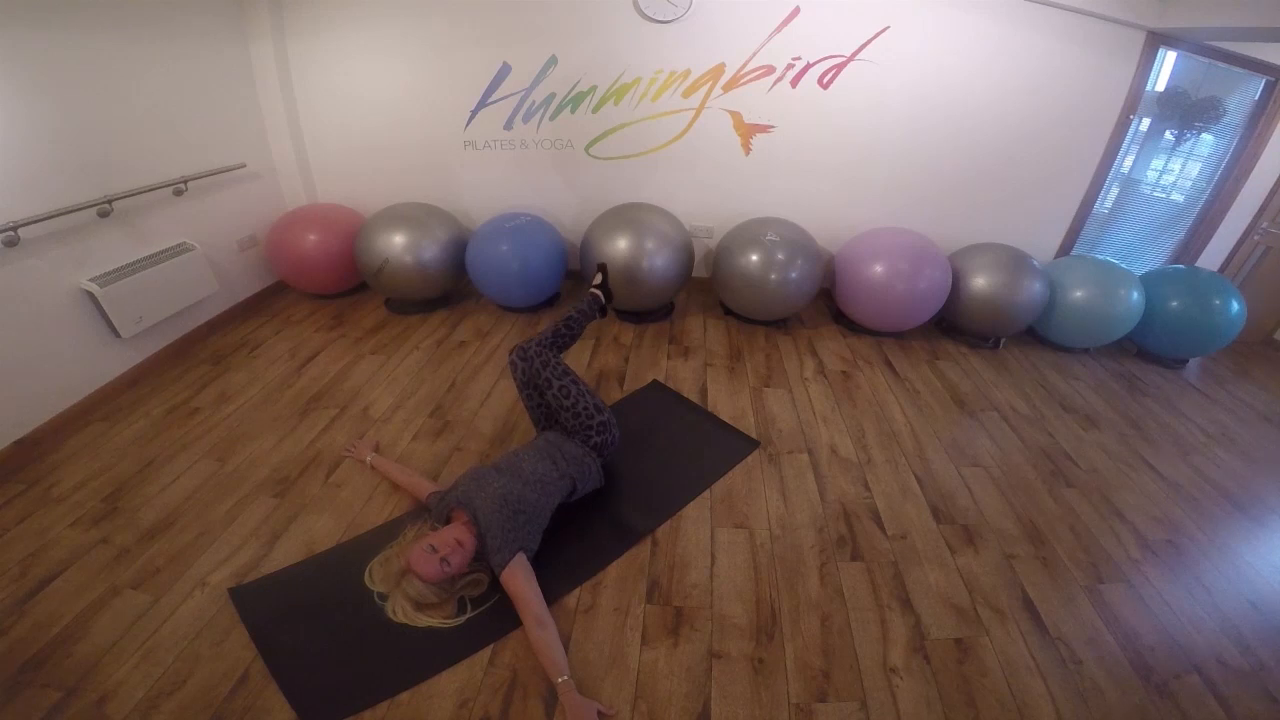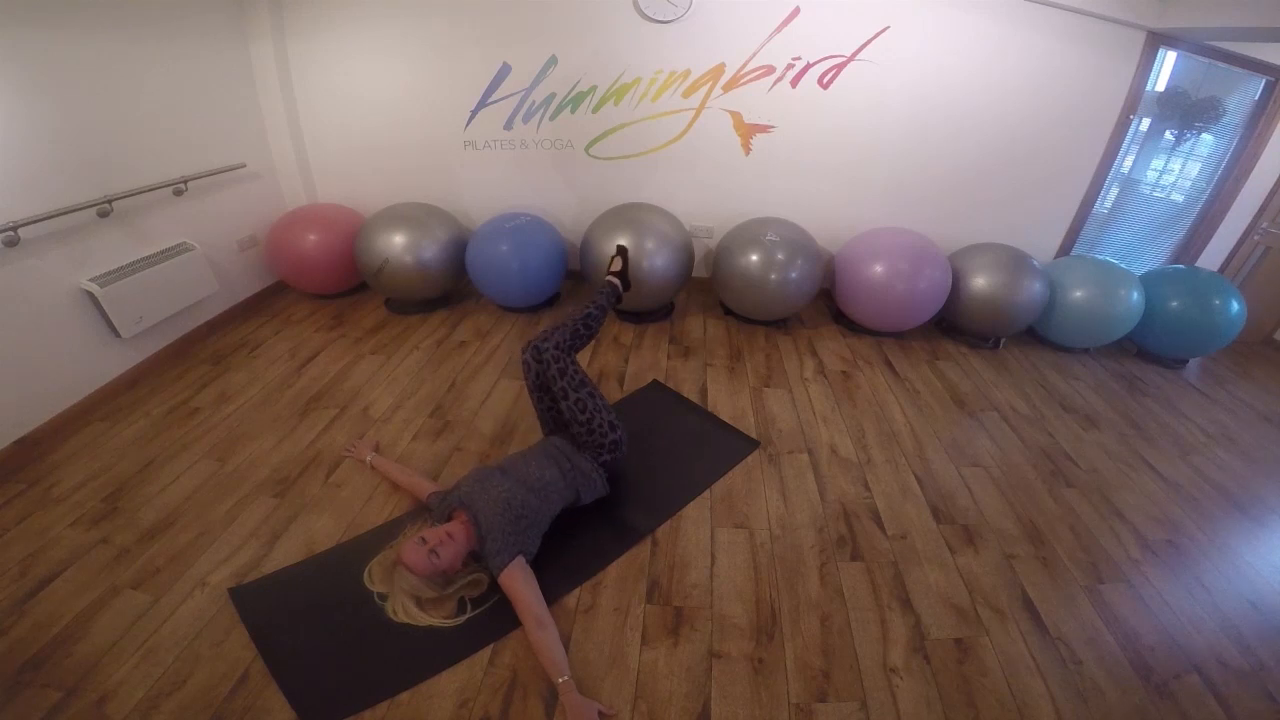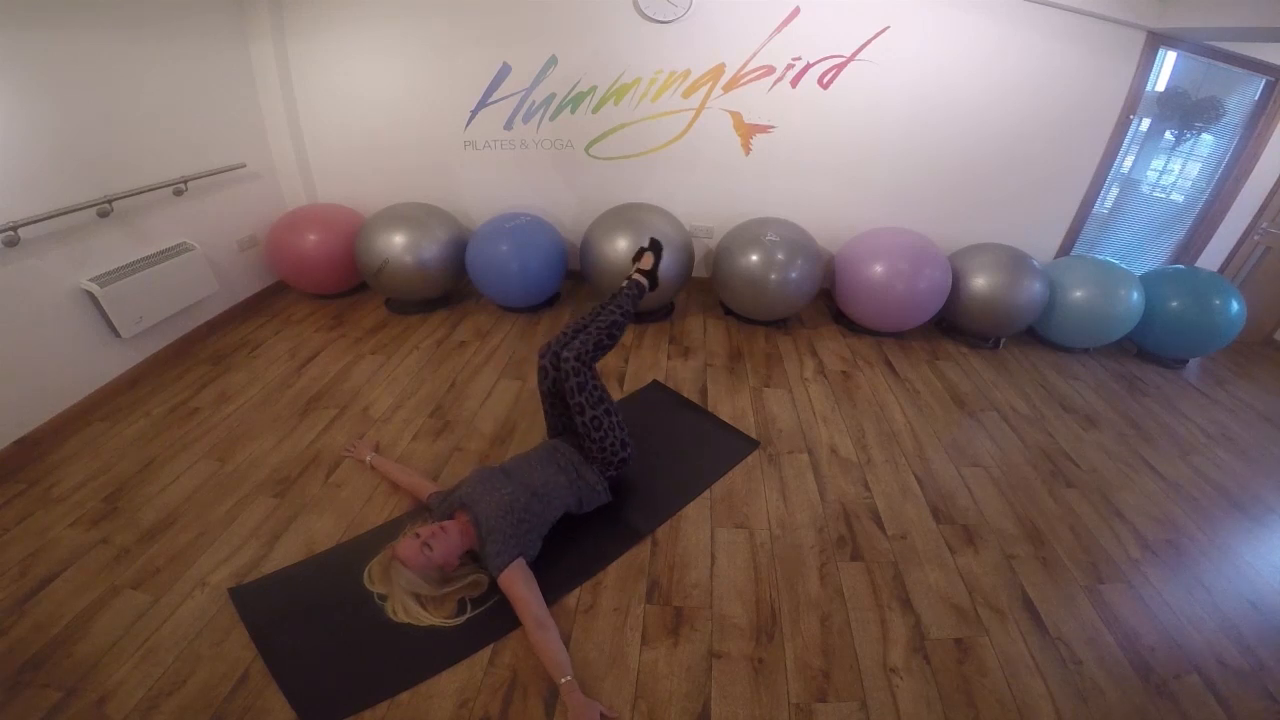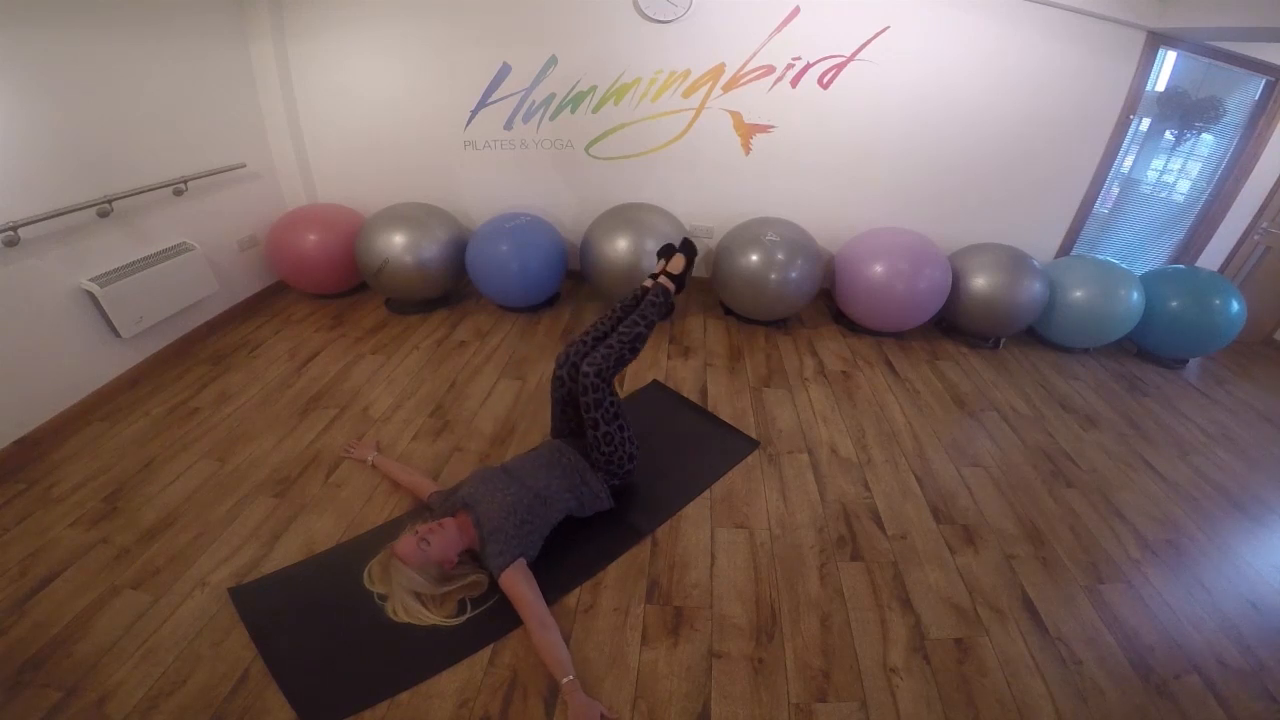
dt=0.4s
person 1, frame 1
left shoulder: (444, 508)
right shoulder: (497, 546)
left elbow: (411, 477)
right elbow: (537, 621)
left wrist: (370, 456)
left hip: (551, 444)
right hip: (585, 449)
left knee: (524, 355)
left ankle: (597, 297)
right ankle: (597, 298)
person 1, frame 2
left shoulder: (446, 508)
right shoulder: (496, 549)
left elbow: (413, 478)
right elbow: (537, 622)
left wrist: (370, 456)
left hip: (556, 448)
right hip: (590, 459)
left knee: (539, 352)
right knee: (548, 353)
left ankle: (613, 285)
right ankle: (613, 285)
person 1, frame 3
left shoulder: (449, 508)
right shoulder: (496, 550)
left elbow: (414, 478)
right elbow: (538, 623)
left wrist: (371, 456)
left hip: (560, 450)
right hip: (595, 469)
left knee: (555, 356)
right knee: (570, 360)
left ankle: (636, 281)
right ankle: (638, 283)
person 1, frame 4
left shoulder: (449, 507)
right shoulder: (496, 550)
left elbow: (414, 477)
right elbow: (540, 623)
left wrist: (373, 456)
left hip: (562, 450)
right hip: (598, 474)
left knee: (572, 364)
right knee: (591, 372)
left ankle: (656, 284)
right ankle: (665, 287)
